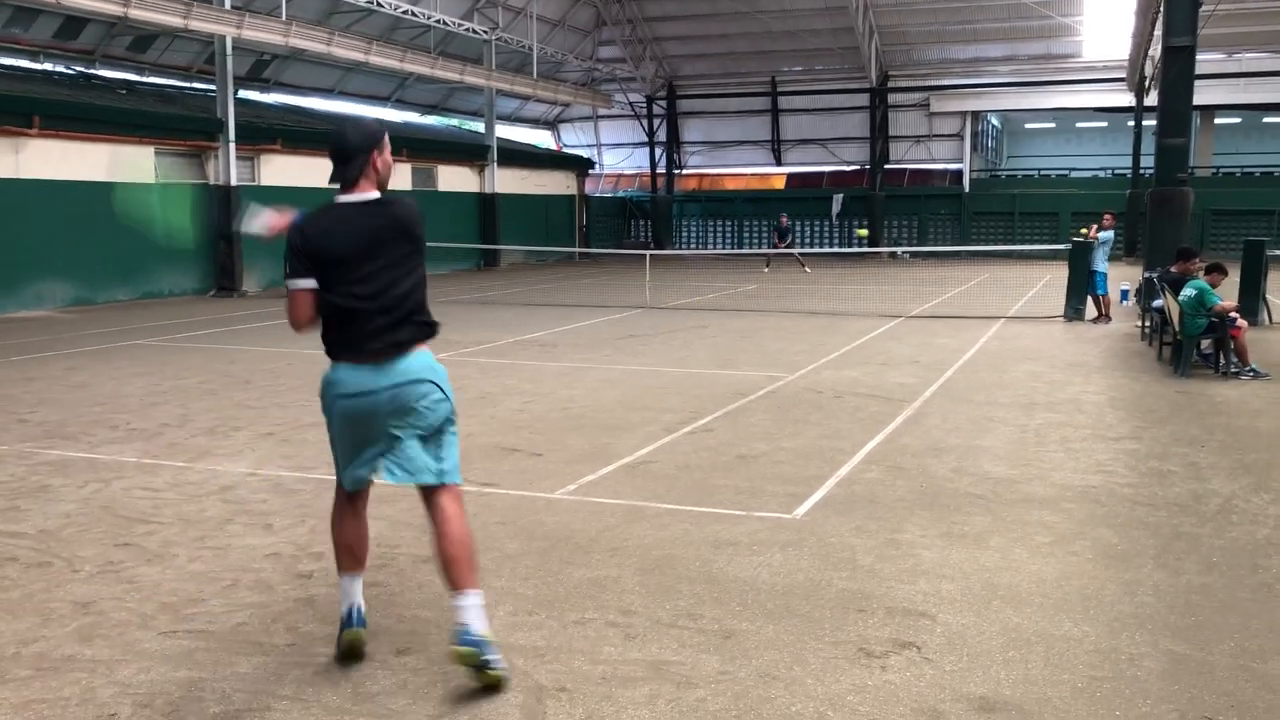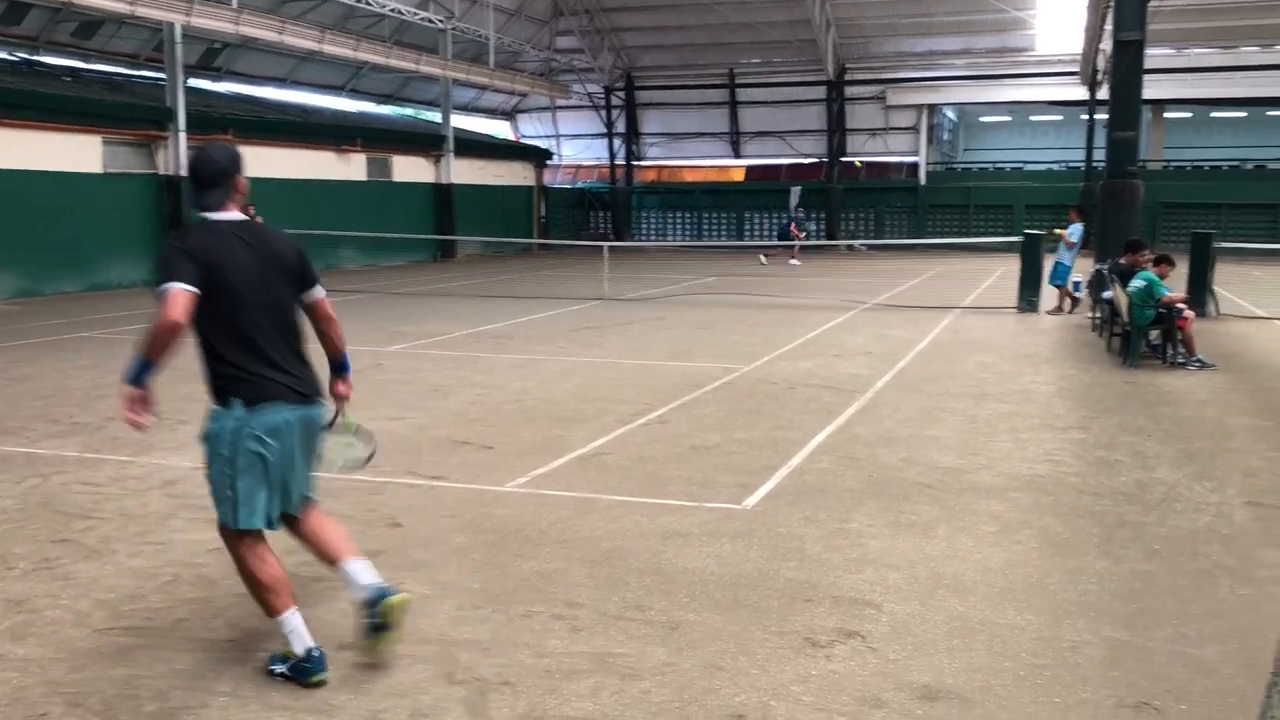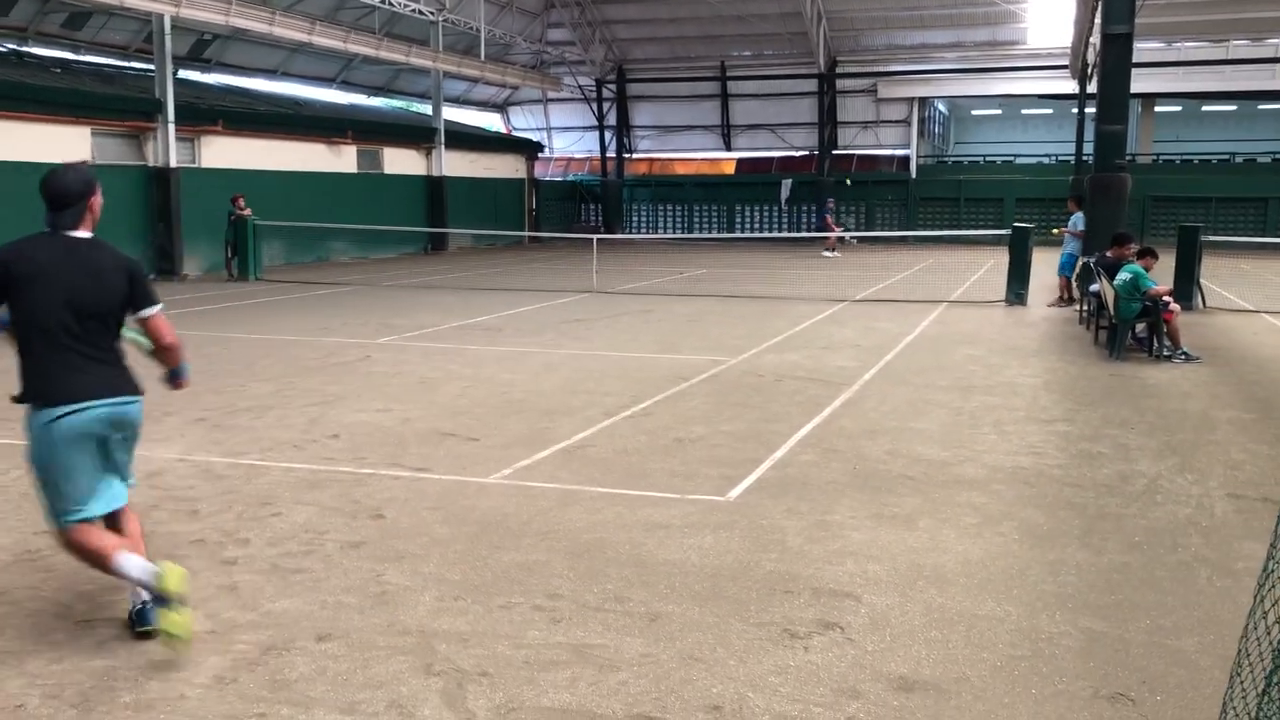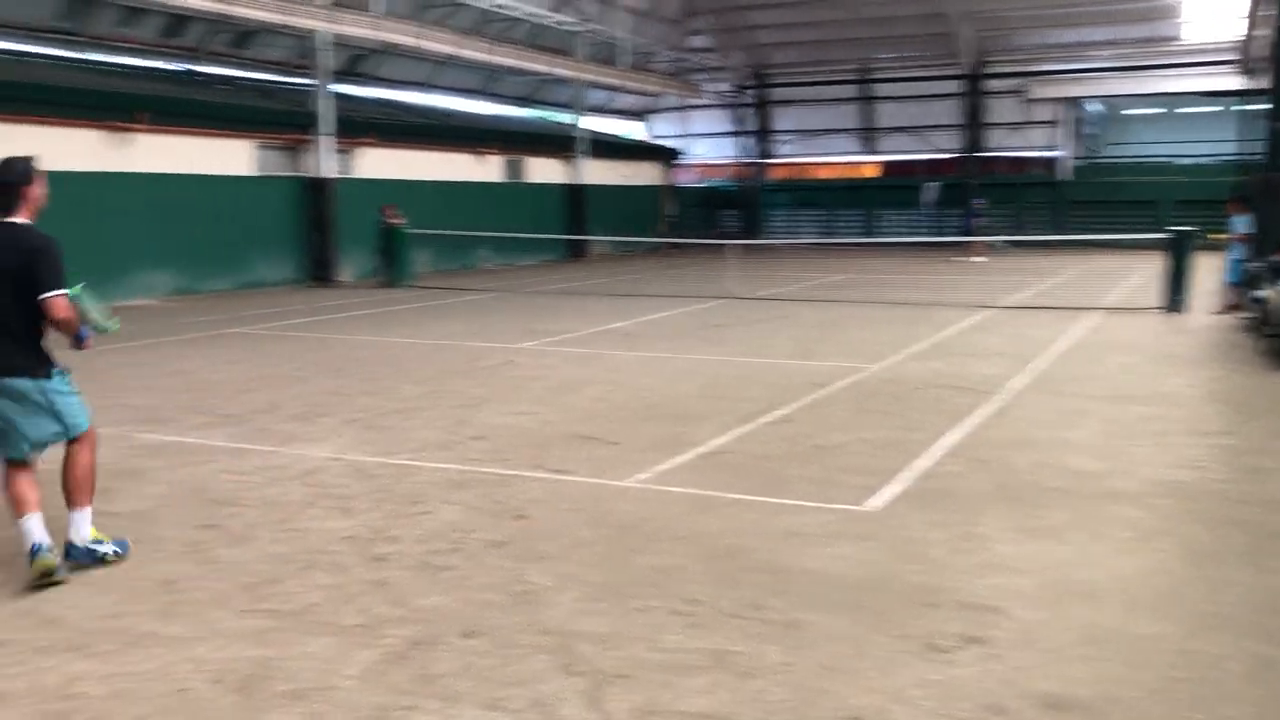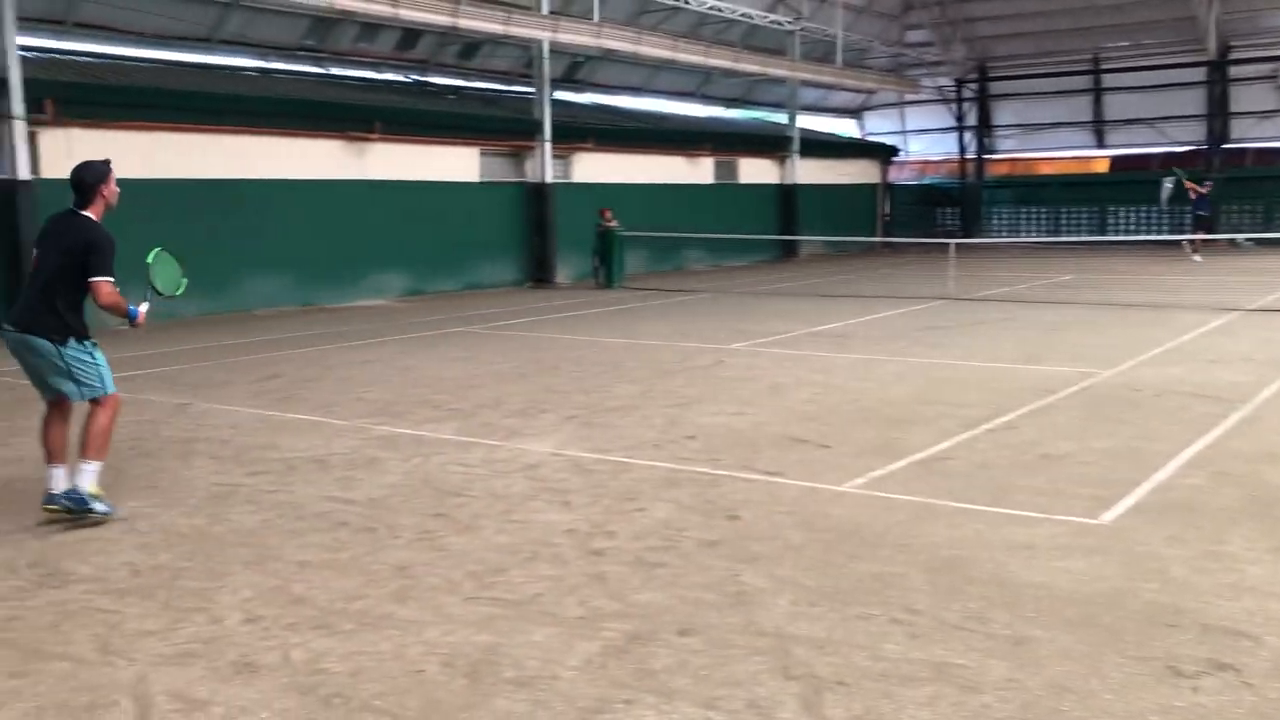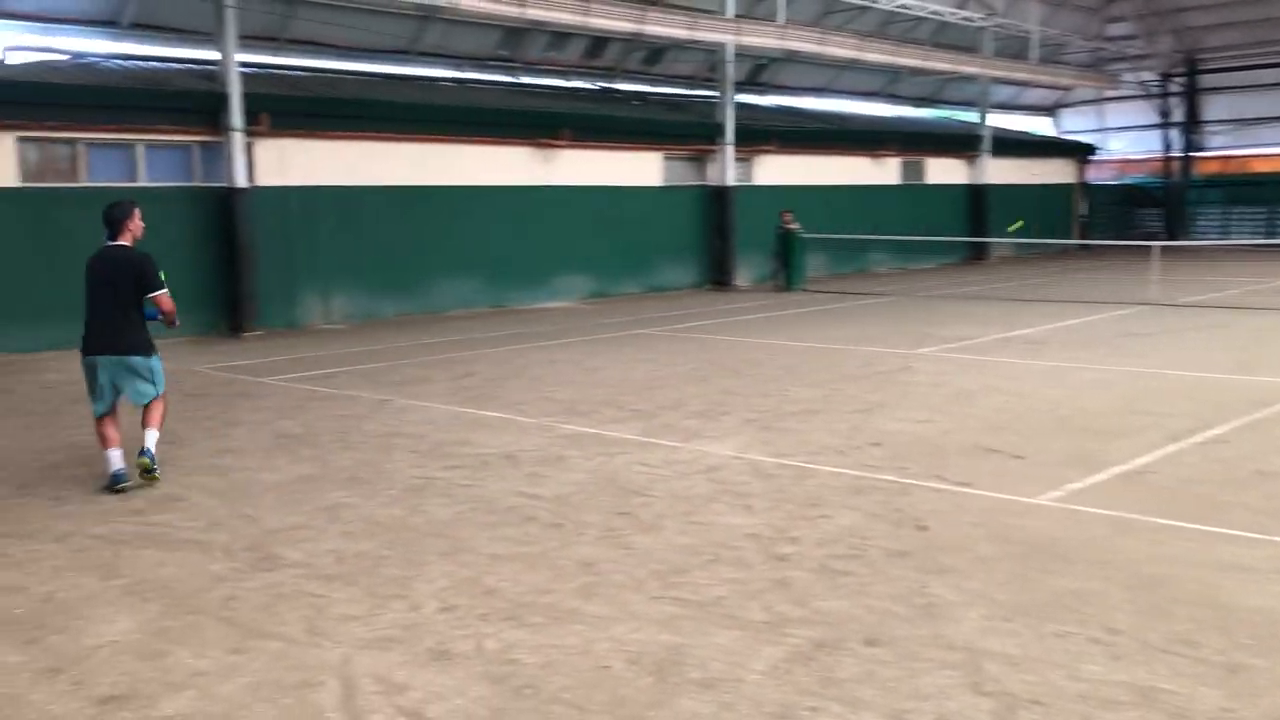
dt=0.5s
person 1, frame 1
left shoulder: (310, 231)
right shoulder: (403, 214)
left elbow: (301, 319)
left hip: (350, 381)
right hip: (414, 372)
left knee: (351, 496)
right knee: (444, 499)
left ankle: (352, 613)
right ankle: (473, 633)
person 1, frame 2
left shoulder: (187, 246)
right shoulder: (282, 243)
left elbow: (172, 318)
right elbow: (324, 315)
left wrist: (137, 378)
right wrist: (342, 370)
left hip: (250, 412)
right hip: (305, 403)
left knee: (243, 533)
right knee: (299, 513)
left ankle: (303, 654)
right ankle: (373, 588)
person 1, frame 3
right shoulder: (122, 265)
right elbow: (165, 339)
right wrist: (177, 371)
left hip: (59, 411)
right hip: (121, 401)
left knee: (79, 531)
right knee: (115, 502)
left ankle: (159, 579)
right ankle: (145, 602)
person 1, frame 4
right shoulder: (38, 245)
right elbow: (60, 314)
right wrist: (80, 336)
right knee: (81, 438)
left ankle: (38, 546)
right ankle: (82, 540)
person 1, frame 5
left shoulder: (55, 224)
right shoulder: (97, 238)
right elbow: (105, 297)
right wrist: (131, 313)
right hip: (57, 336)
left knee: (59, 406)
right knee: (106, 401)
left ankle: (58, 490)
right ankle: (83, 490)
person 1, frame 6
left shoulder: (94, 262)
right shoulder: (141, 261)
right elbow: (166, 307)
right wrist: (170, 320)
left hip: (97, 353)
right hip: (137, 350)
left knee: (105, 413)
right knee: (156, 400)
left ankle: (118, 471)
right ankle: (148, 451)
